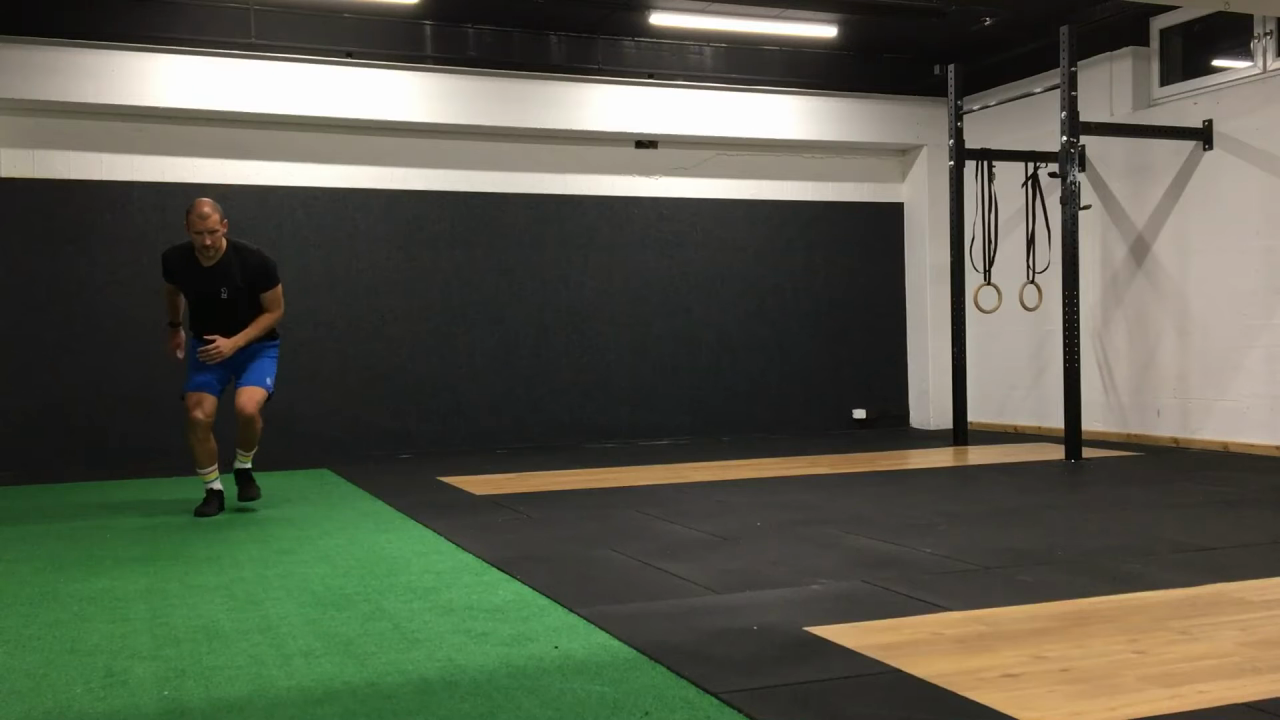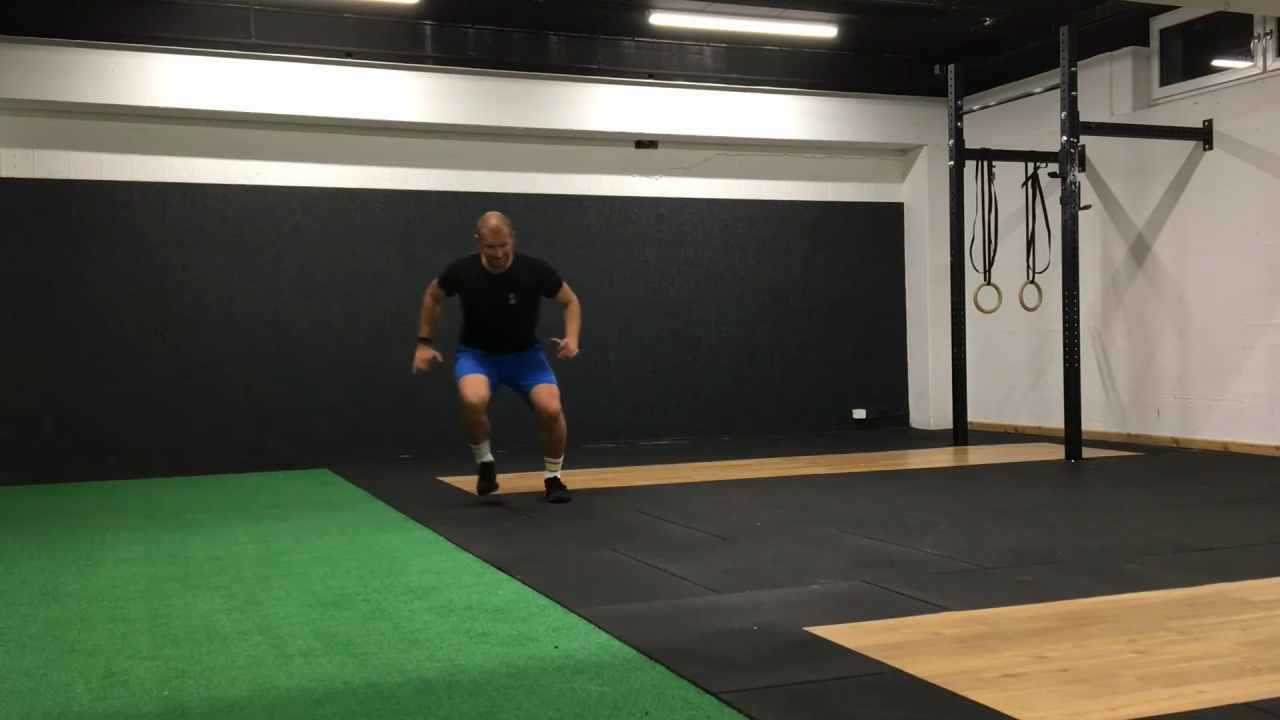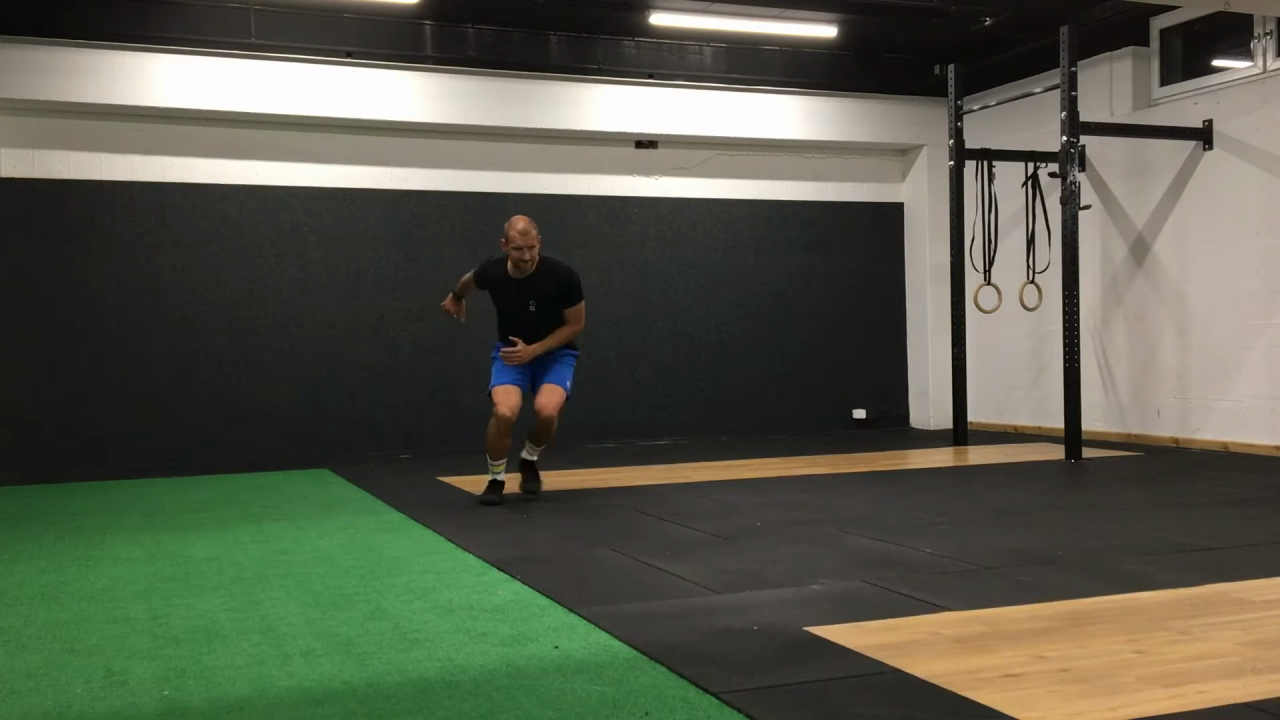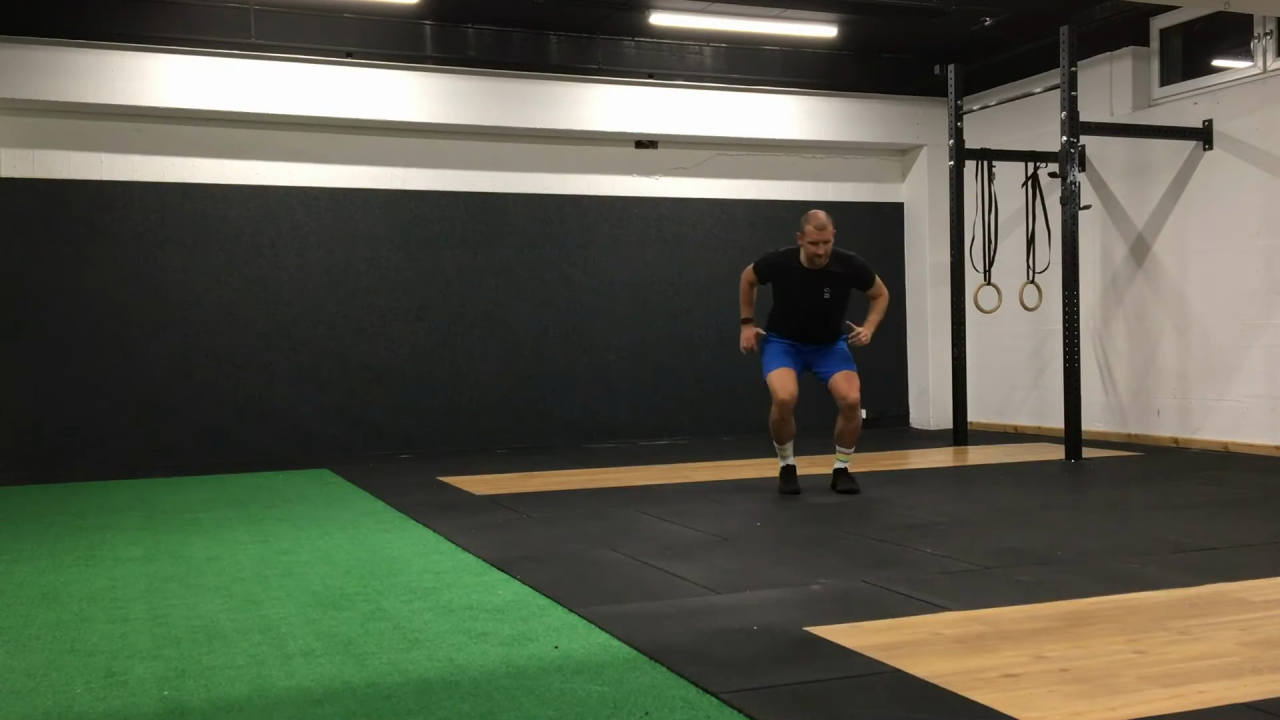
dt=1s
person 1, frame 1
left shoulder: (254, 261)
right shoulder: (174, 260)
left elbow: (275, 310)
left wrist: (234, 343)
right wrist: (174, 328)
left hip: (256, 345)
right hip: (207, 346)
left knee: (246, 408)
right knee: (198, 417)
left ankle: (244, 469)
right ankle: (213, 490)
person 1, frame 2
left shoulder: (536, 270)
right shoulder: (462, 270)
left elbow: (570, 301)
right elbow: (432, 296)
left wrist: (571, 338)
right wrist: (424, 342)
left hip: (524, 354)
right hip: (477, 353)
left knee: (551, 409)
right knee: (474, 401)
left ankle: (553, 477)
right ankle: (486, 465)
person 1, frame 3
left shoulder: (562, 276)
right shoulder: (492, 270)
left elbow: (576, 324)
right elbow: (471, 280)
left wrist: (534, 351)
right wrist: (454, 297)
left hip: (554, 354)
right hip: (510, 351)
left knee: (546, 411)
right knee: (505, 413)
left ankle: (529, 459)
right ankle: (496, 480)
person 1, frame 4
left shoulder: (851, 265)
right shoulder: (778, 262)
left elbow: (880, 294)
right elbow: (748, 278)
left wrist: (868, 328)
right wrist: (747, 323)
left hip: (829, 344)
right hip: (781, 341)
left knee: (850, 400)
right knee: (784, 398)
left ankle: (841, 469)
right ankle: (787, 466)
